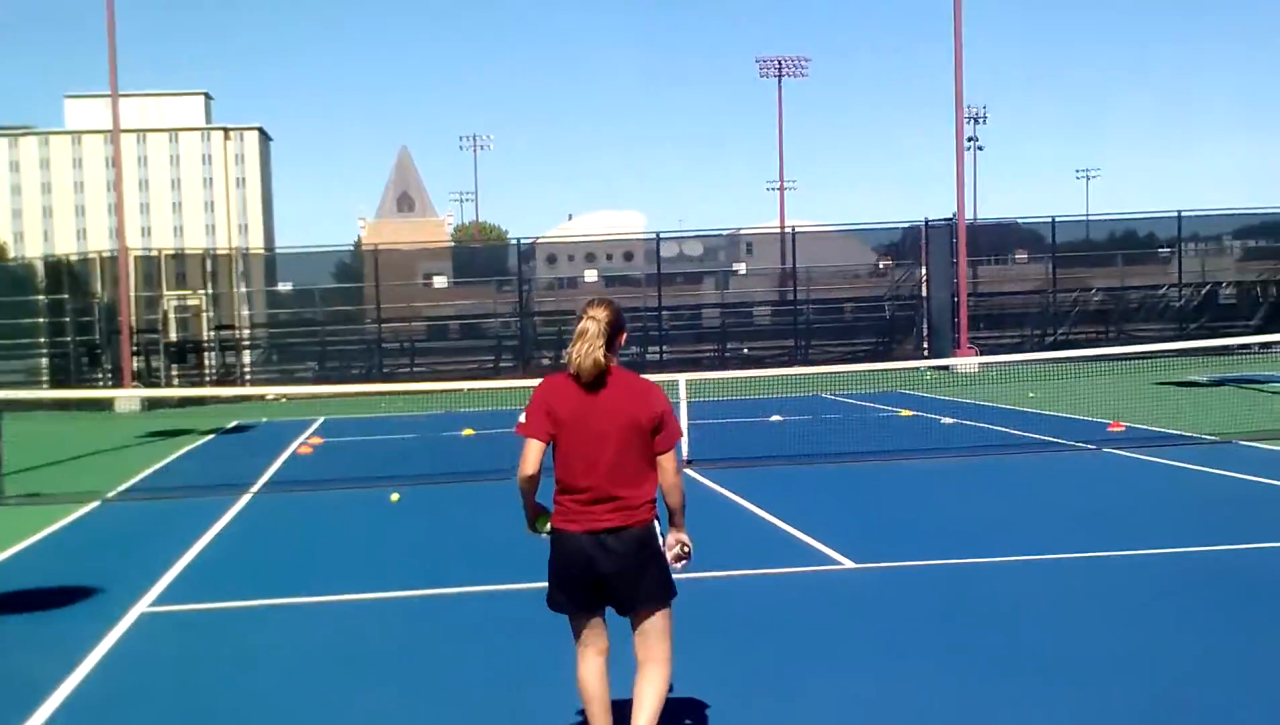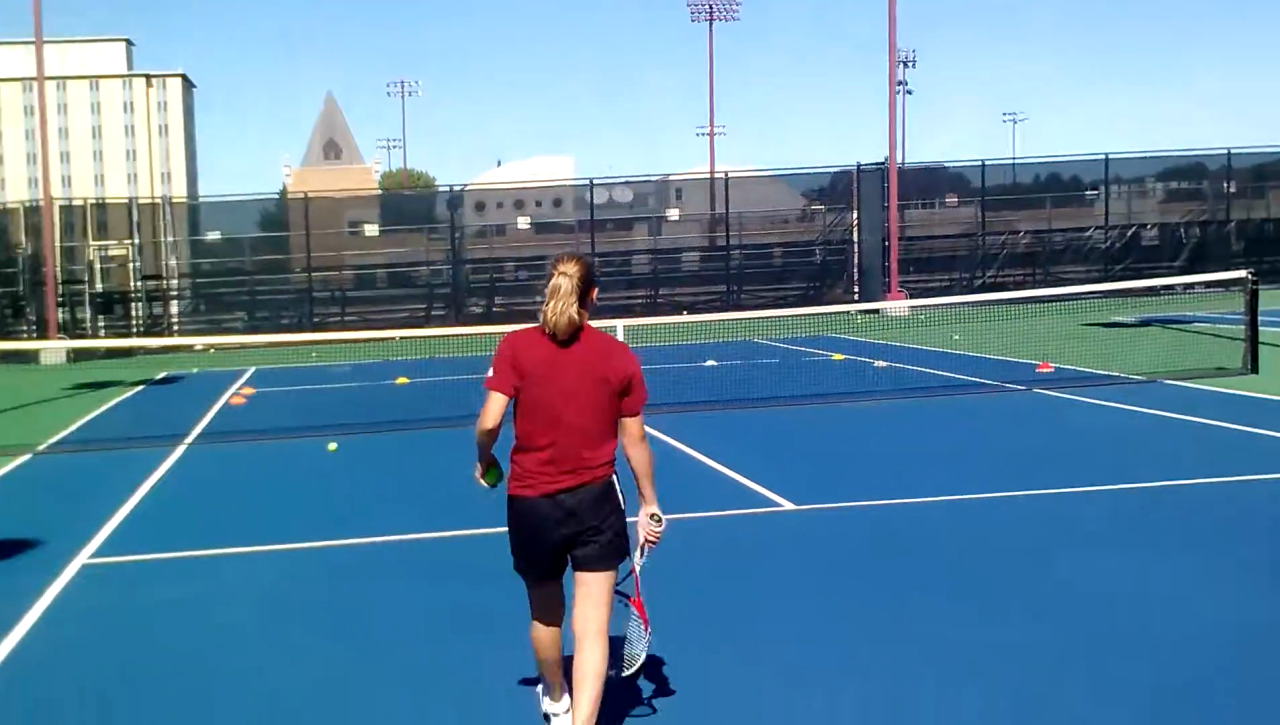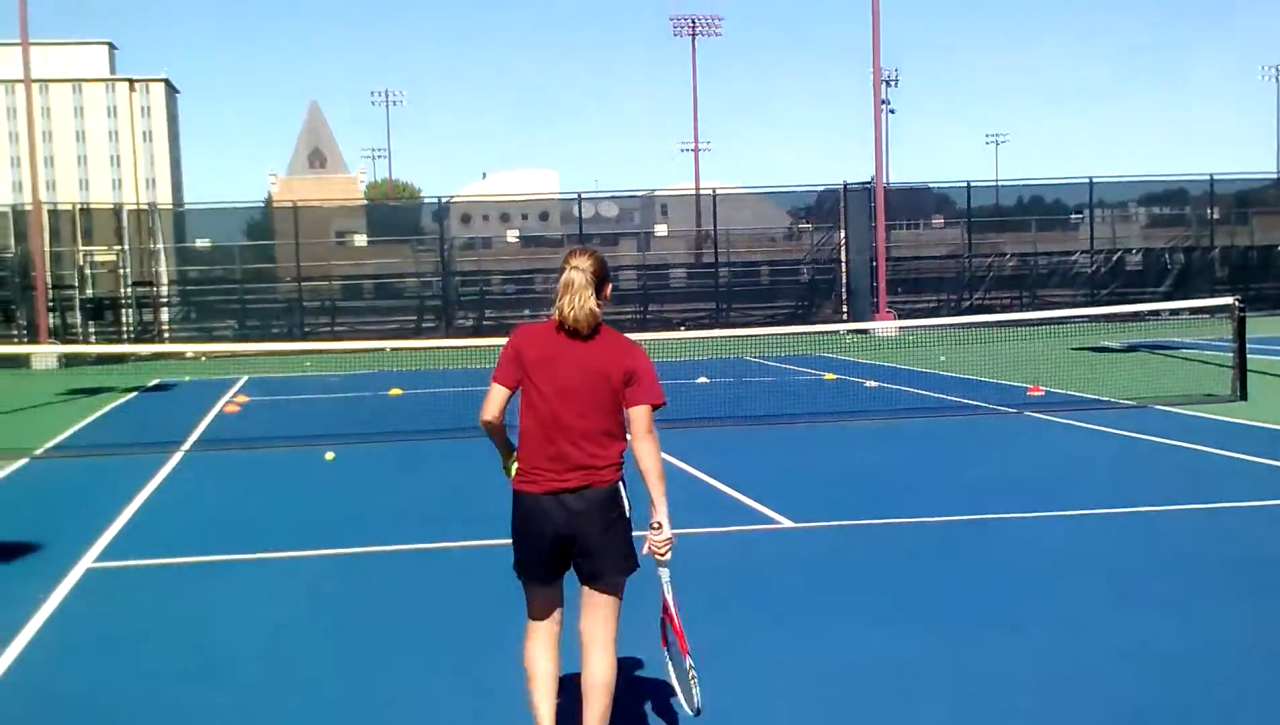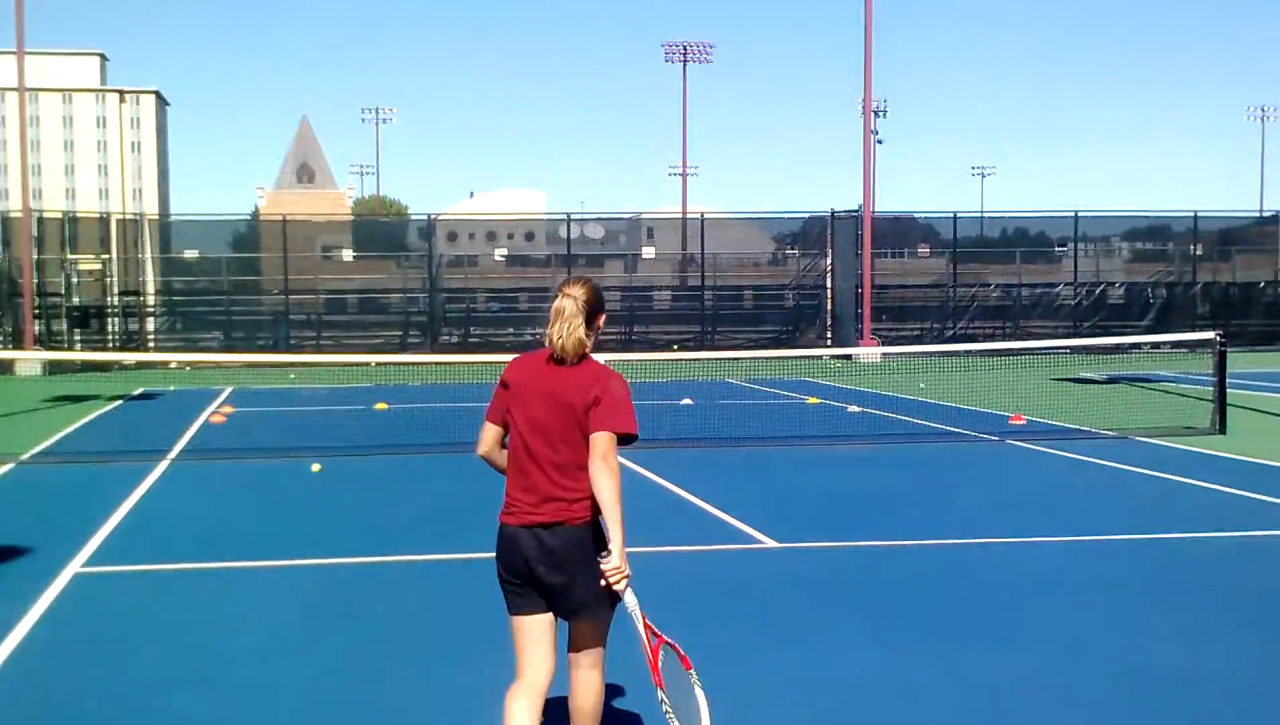
dt=0.2s
person 1, frame 1
left shoulder: (549, 393)
right shoulder: (651, 396)
left elbow: (529, 470)
right elbow: (669, 475)
left wrist: (530, 506)
right wrist: (678, 528)
left hip: (573, 542)
right hip: (635, 540)
left knee: (590, 652)
right knee: (655, 659)
person 1, frame 2
left shoulder: (516, 346)
right shoulder: (620, 357)
left elbow: (488, 422)
right elbow: (634, 439)
left wrist: (484, 458)
right wrist: (649, 502)
left hip: (530, 502)
right hip: (595, 501)
left knee: (544, 612)
right knee: (592, 630)
person 1, frame 3
left shoulder: (525, 338)
right shoulder: (629, 354)
left elbow: (490, 415)
right elbow: (643, 436)
left wrist: (509, 453)
right wrist: (661, 513)
left hip: (534, 503)
right hip: (599, 503)
left knee: (541, 626)
right knee: (599, 637)
person 1, frame 4
left shoulder: (516, 370)
right shoulder: (606, 384)
left elbow: (488, 449)
right elbow: (602, 465)
right wrist: (616, 543)
left hip: (517, 536)
right hip: (575, 537)
left knee: (532, 675)
right knee: (587, 663)
